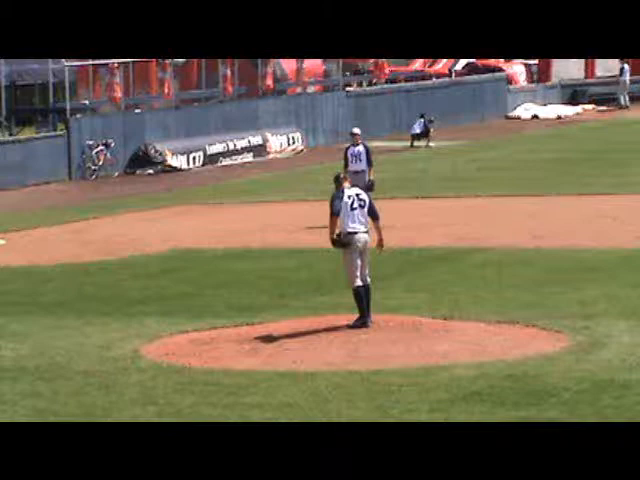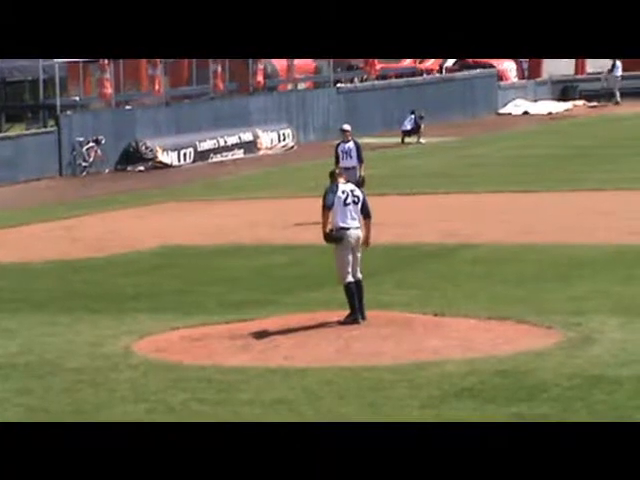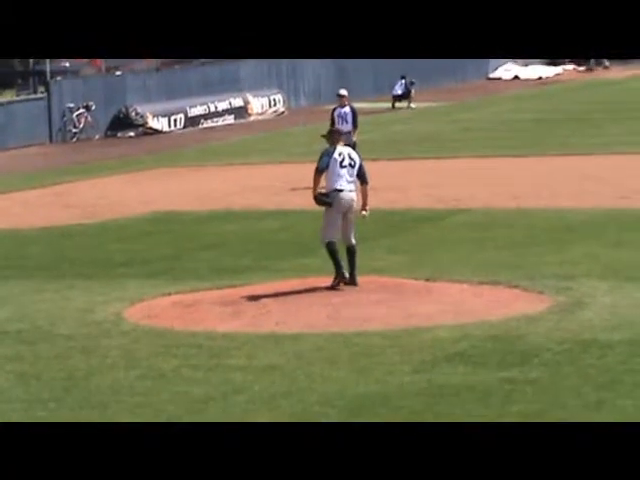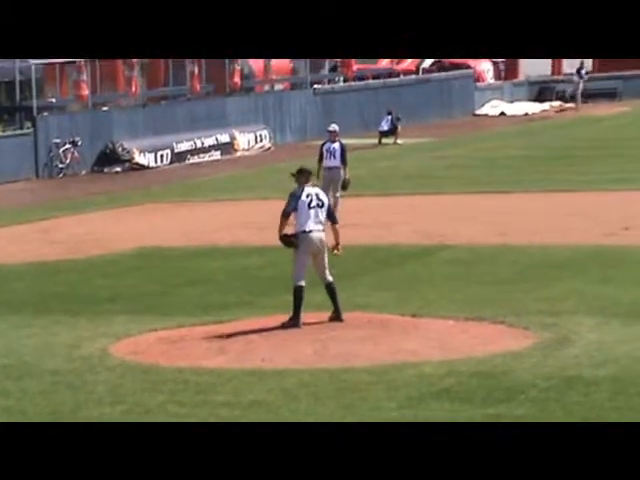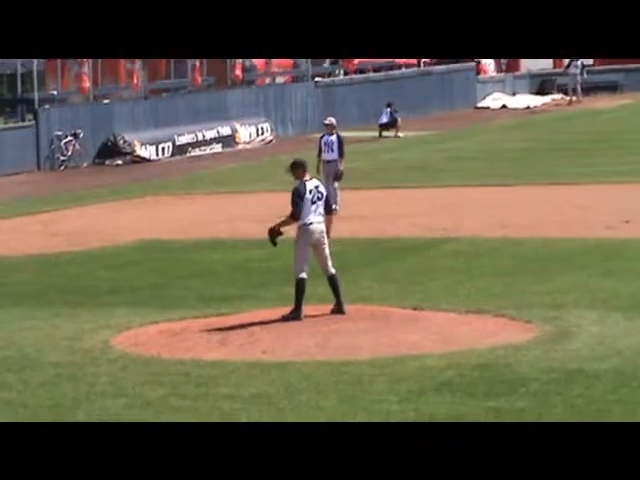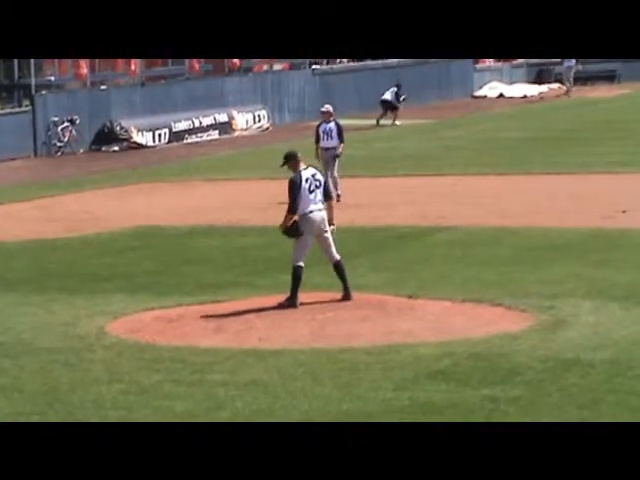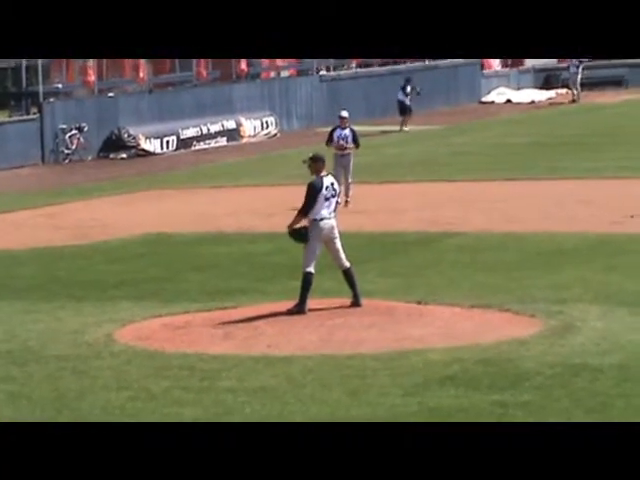
dt=0.7s
person 1, frame 1
left shoulder: (339, 194)
right shoulder: (363, 193)
left elbow: (334, 214)
right elbow: (375, 217)
left wrist: (332, 234)
right wrist: (380, 237)
left hip: (351, 238)
right hip: (365, 236)
left knee: (355, 280)
right knee: (364, 277)
left ankle: (364, 317)
right ankle: (367, 315)
person 1, frame 2
left shoulder: (332, 189)
right shoulder: (357, 190)
left elbow: (327, 207)
right elbow: (367, 215)
left wrist: (324, 229)
right wrist: (367, 236)
left hip: (343, 234)
right hip: (357, 232)
left knee: (346, 276)
right knee: (356, 273)
left ankle: (355, 314)
right ankle: (361, 311)
person 1, frame 3
left shoulder: (330, 151)
right shoulder: (354, 154)
left elbow: (319, 171)
right elbow: (364, 181)
left wrist: (314, 191)
right wrist: (365, 203)
left hip: (337, 196)
right hip: (352, 196)
left knee: (328, 236)
right knee: (349, 238)
left ankle: (340, 272)
right ankle: (352, 276)
person 1, frame 4
left shoulder: (298, 193)
right shoulder: (322, 194)
left elbow: (286, 213)
right elbow: (334, 221)
left wrist: (280, 232)
right wrist: (337, 243)
left hip: (305, 237)
right hip: (320, 236)
left knee: (299, 278)
right knee: (325, 275)
left ankle: (296, 317)
right ankle: (337, 312)
person 1, frame 5
left shoulder: (299, 189)
right shoulder: (320, 185)
left elbow: (296, 216)
right elbow: (329, 211)
left wrist: (279, 225)
right wrist: (327, 230)
left hip: (306, 230)
right hip: (320, 228)
left knee: (301, 271)
right knee: (328, 268)
left ankle: (298, 311)
right ankle: (339, 304)
person 1, frame 6
left shoulder: (295, 179)
right shoulder: (317, 173)
left elbow: (293, 208)
right elbow: (329, 198)
left wrist: (284, 224)
right wrist: (331, 218)
left hip: (308, 219)
right hip: (322, 216)
left knee: (298, 260)
right knee: (333, 255)
left ankle: (293, 298)
right ankle: (346, 290)
person 1, frame 7
left shoulder: (315, 184)
right shoulder: (334, 181)
left elbow: (305, 210)
left wrist: (292, 225)
left hip: (318, 225)
right hip: (332, 223)
left knee: (309, 266)
right knee: (342, 262)
left ankle: (302, 305)
right ankle: (356, 297)
